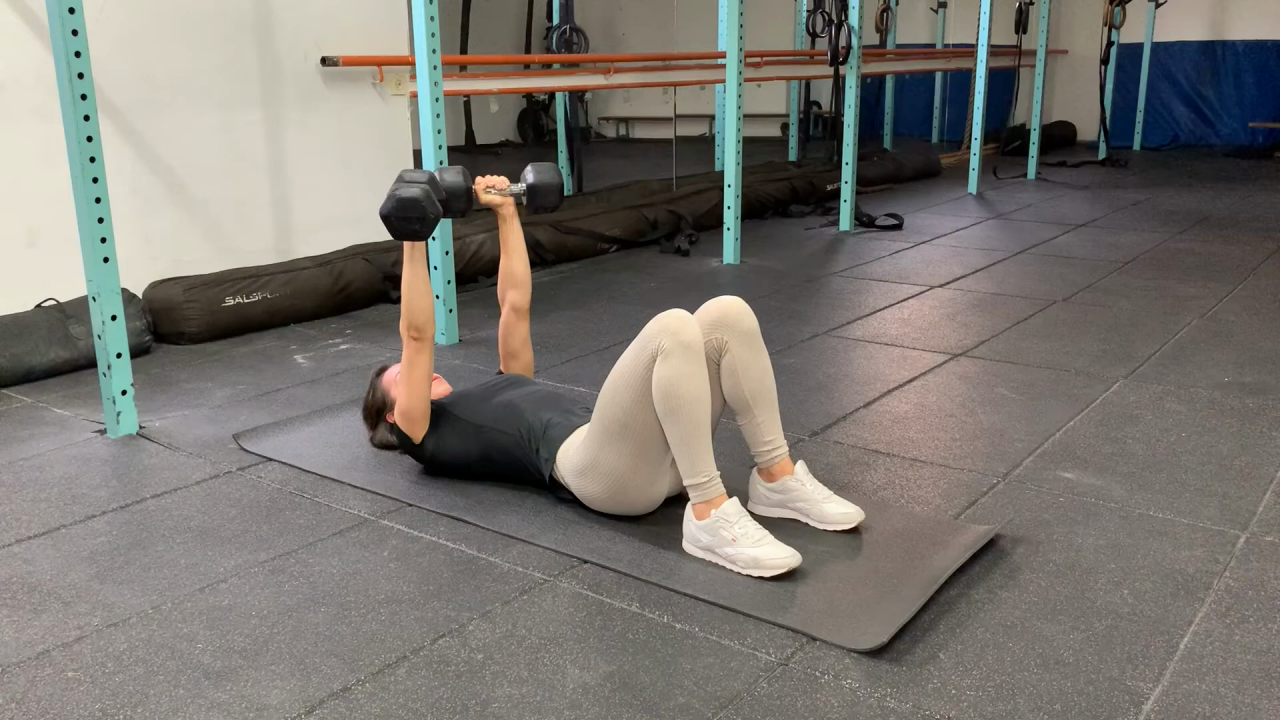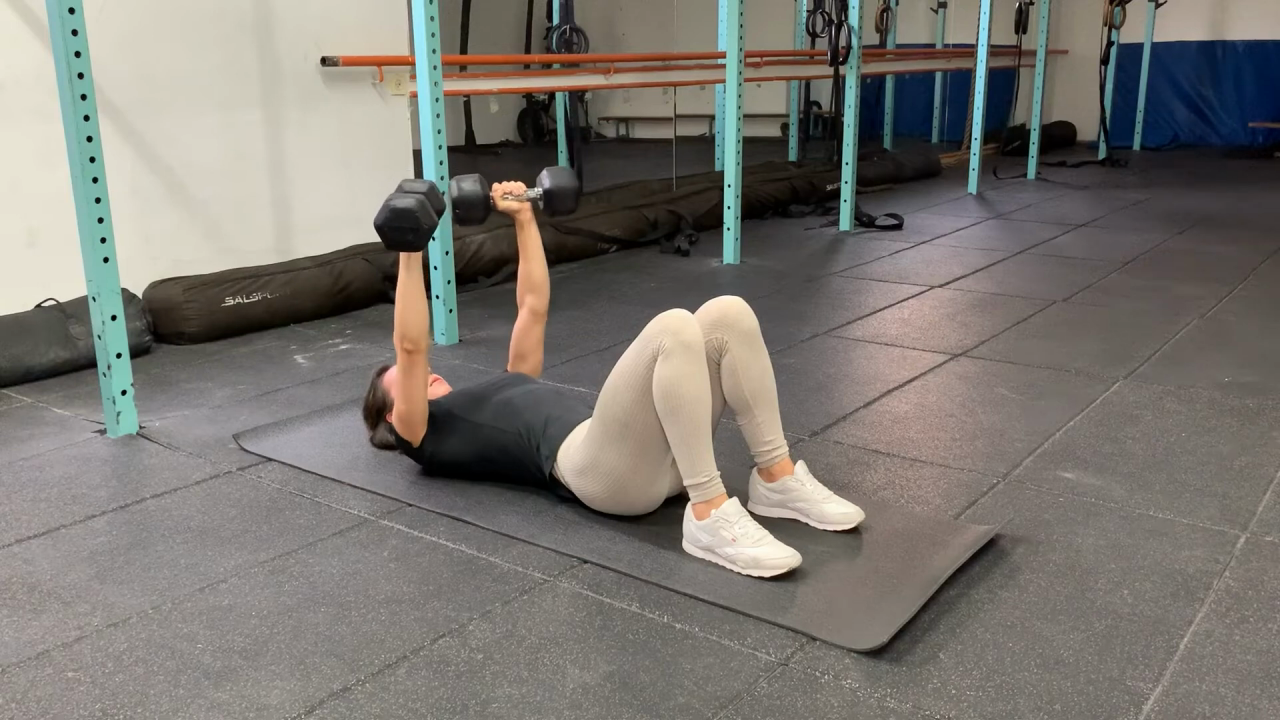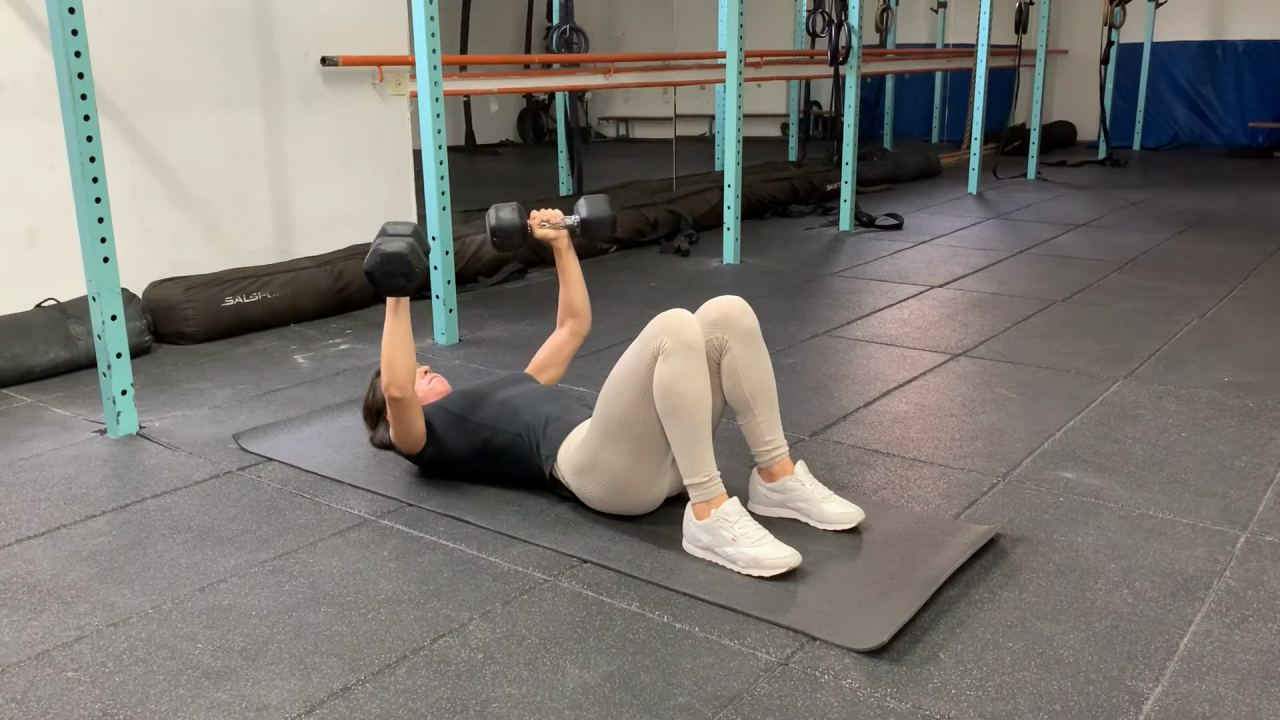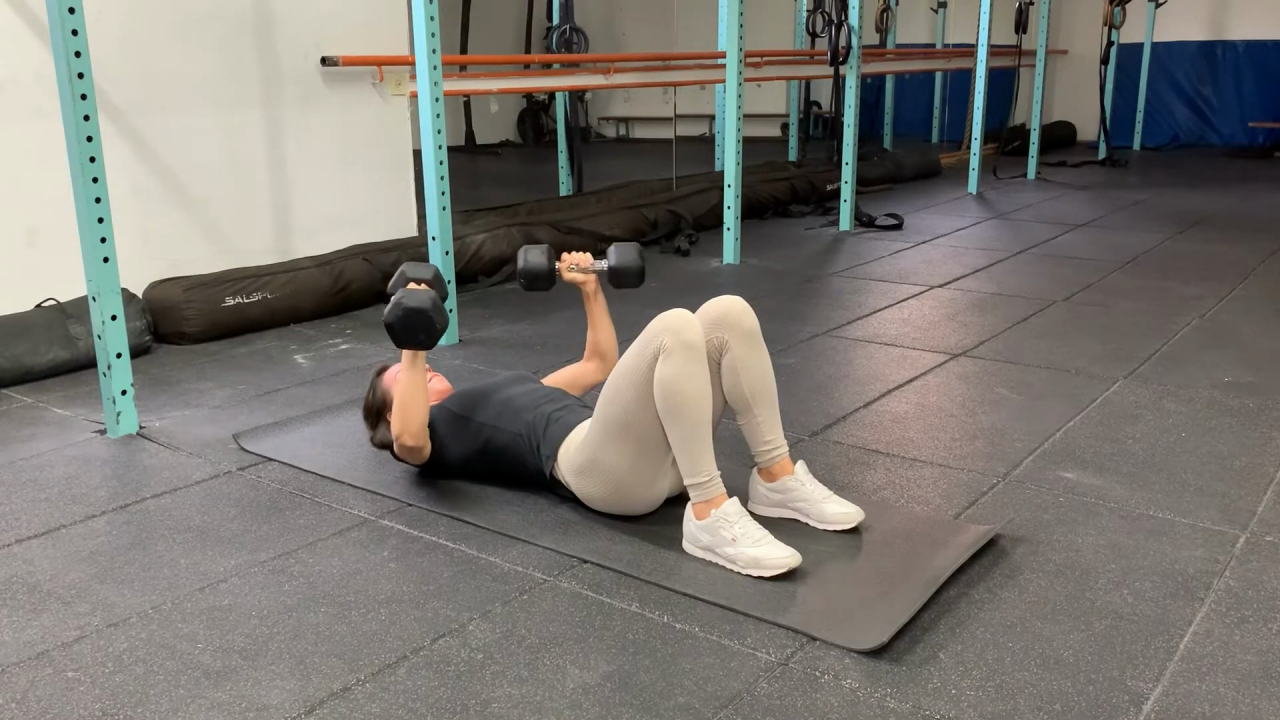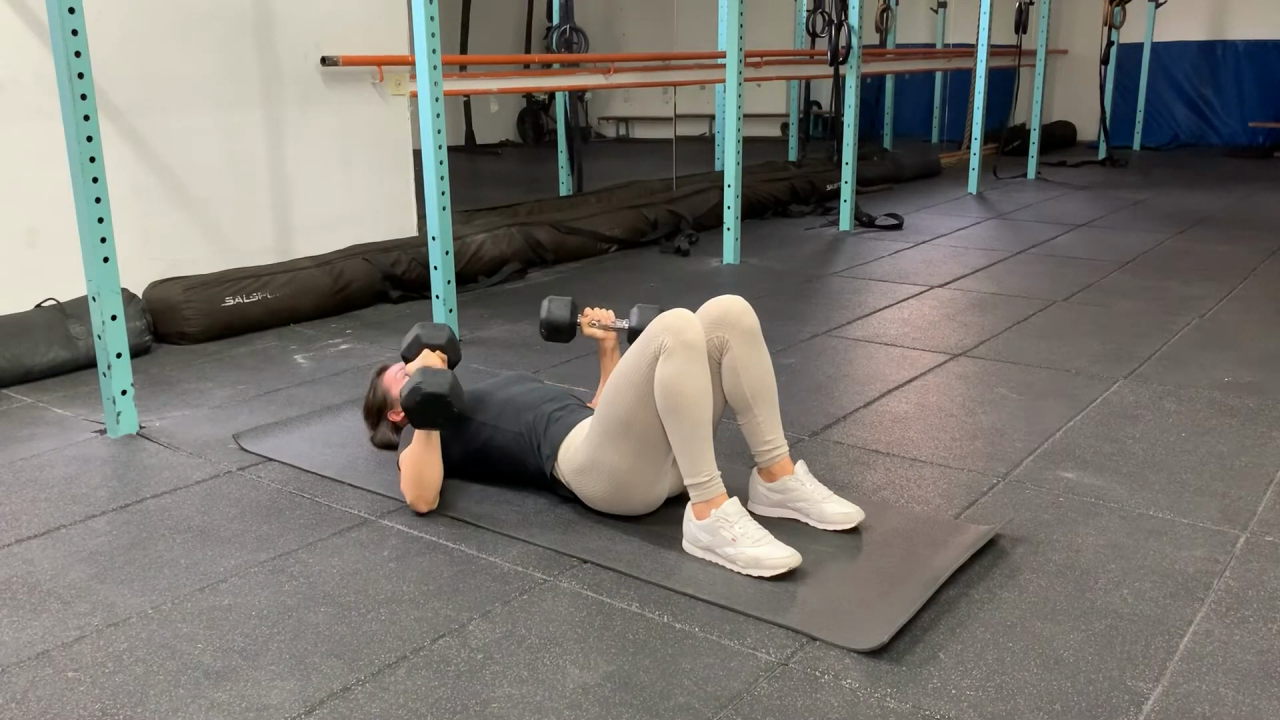
dt=1s
person 1, frame 1
left shoulder: (498, 391)
right shoulder: (428, 434)
left elbow: (516, 305)
right elbow: (417, 337)
left wrist: (506, 213)
right wrist: (414, 241)
left hip: (652, 456)
right hip: (596, 469)
left knee: (727, 314)
right knee: (673, 328)
left ankle: (777, 479)
right ankle: (709, 515)
person 1, frame 2
left shoulder: (501, 390)
right shoulder: (426, 434)
left elbow: (534, 307)
right elbow: (410, 347)
left wrist: (523, 218)
right wrist: (410, 253)
left hip: (654, 454)
right hip: (599, 468)
left knee: (727, 314)
right knee: (673, 328)
left ankle: (777, 479)
right ankle: (710, 515)
person 1, frame 3
left shoulder: (507, 386)
right shoulder: (426, 437)
left elbow: (574, 326)
right elbow: (396, 392)
left wrist: (561, 245)
right wrist: (397, 296)
left hip: (655, 455)
right hip: (596, 467)
left knee: (727, 314)
right knee: (673, 328)
left ankle: (778, 480)
right ankle: (710, 515)
person 1, frame 4
left shoulder: (499, 392)
right shoulder: (432, 433)
left elbow: (600, 364)
right elbow: (408, 439)
left wrist: (590, 290)
right wrist: (411, 343)
left hip: (656, 454)
right hip: (597, 467)
left knee: (728, 314)
right knee: (674, 328)
left ankle: (778, 481)
right ankle: (710, 516)
person 1, frame 5
left shoulder: (498, 392)
right shoulder: (420, 433)
right elbow: (422, 498)
left wrist: (607, 347)
left hip: (652, 453)
right hip: (598, 467)
left knee: (728, 313)
right knee: (674, 328)
left ankle: (777, 480)
right ankle: (710, 516)
